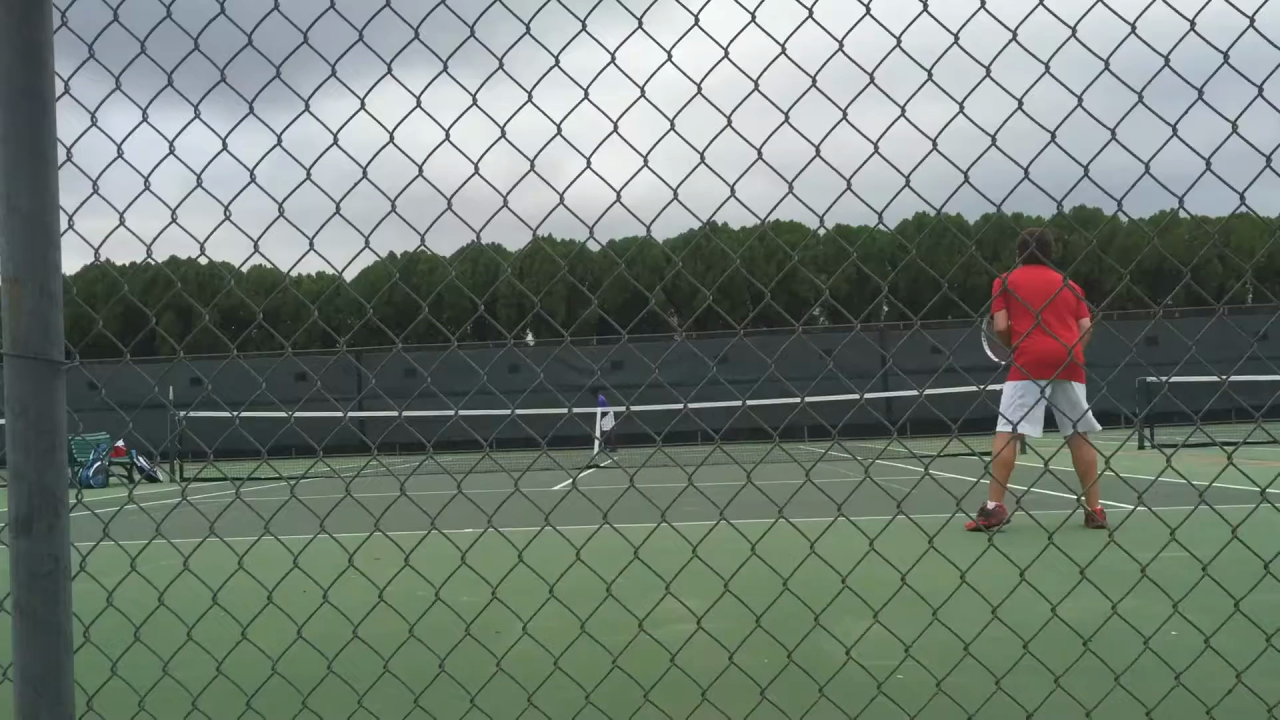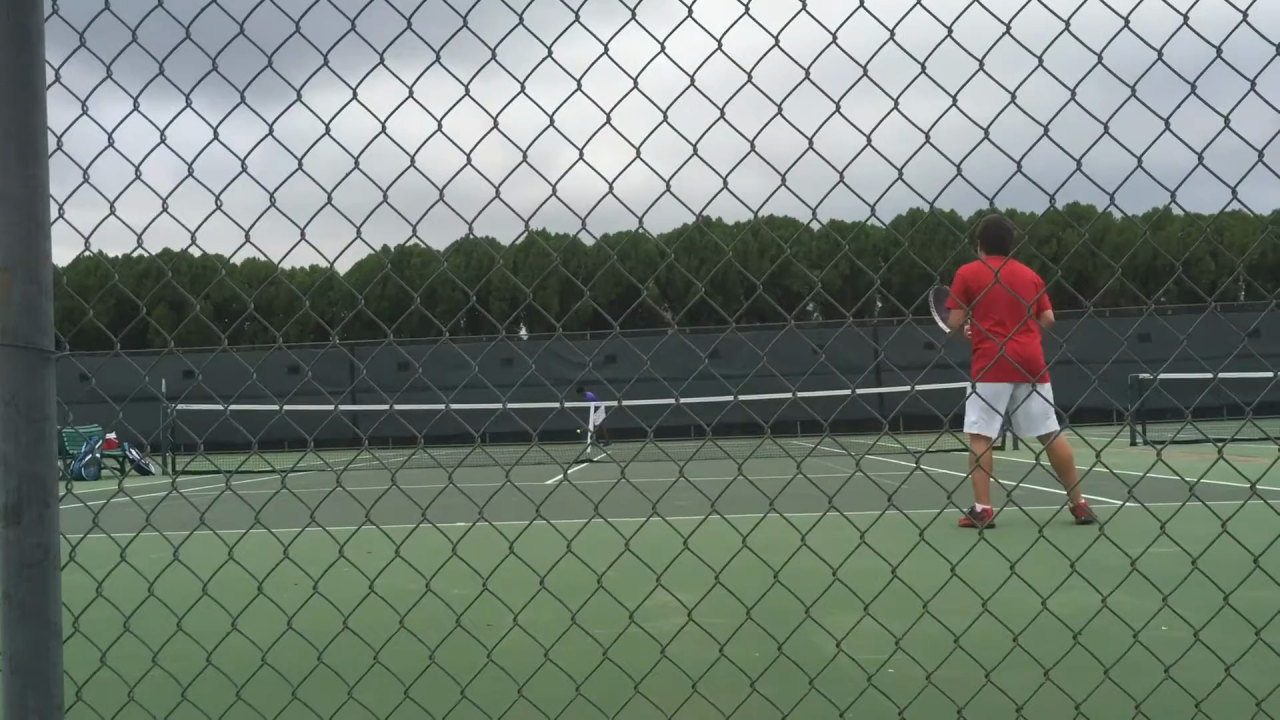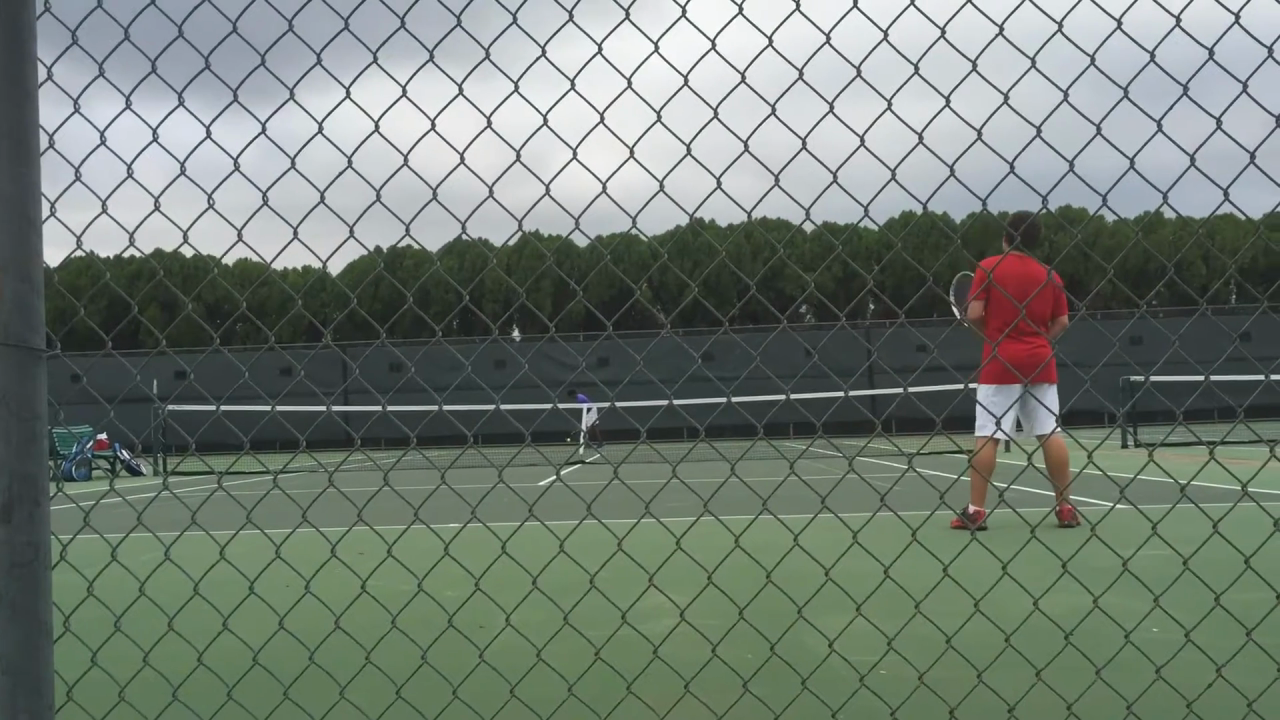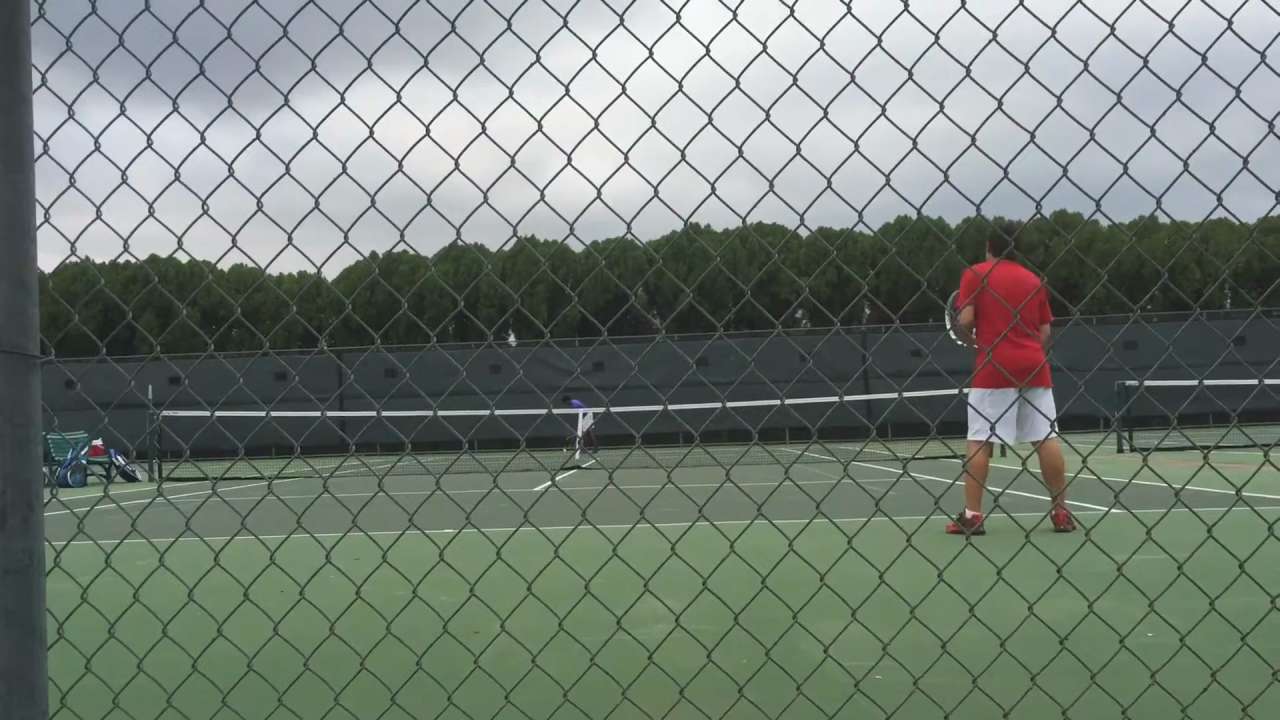
dt=0.5s
person 1, frame 1
left shoulder: (1005, 281)
right shoulder: (1068, 284)
left elbow: (1000, 327)
right elbow: (1086, 326)
left hip: (1029, 362)
right hip: (1068, 361)
left knee: (1008, 432)
right knee: (1079, 434)
left ankle: (994, 507)
right ankle: (1094, 509)
person 1, frame 2
left shoulder: (967, 273)
right shoulder: (1030, 275)
left elbow: (955, 322)
right elbow: (1048, 318)
left wrist: (968, 331)
left hip: (992, 363)
right hip: (1032, 361)
left knee: (981, 436)
right knee: (1050, 433)
left ankle: (983, 509)
right ankle: (1078, 502)
person 1, frame 3
left shoulder: (988, 268)
right shoulder: (1050, 275)
left elbow: (974, 316)
right elbow: (1062, 322)
left hip: (999, 364)
right hip: (1040, 363)
left knee: (987, 436)
right knee: (1051, 433)
left ankle: (976, 511)
right ankle: (1065, 507)
person 1, frame 4
left shoulder: (975, 274)
right shoulder: (1034, 280)
left elbow: (964, 319)
right elbow: (1045, 331)
left wrist: (971, 339)
left hip: (995, 369)
right hip: (1034, 366)
left knee: (979, 441)
right knee: (1046, 438)
left ankle: (972, 515)
right ankle: (1060, 512)
